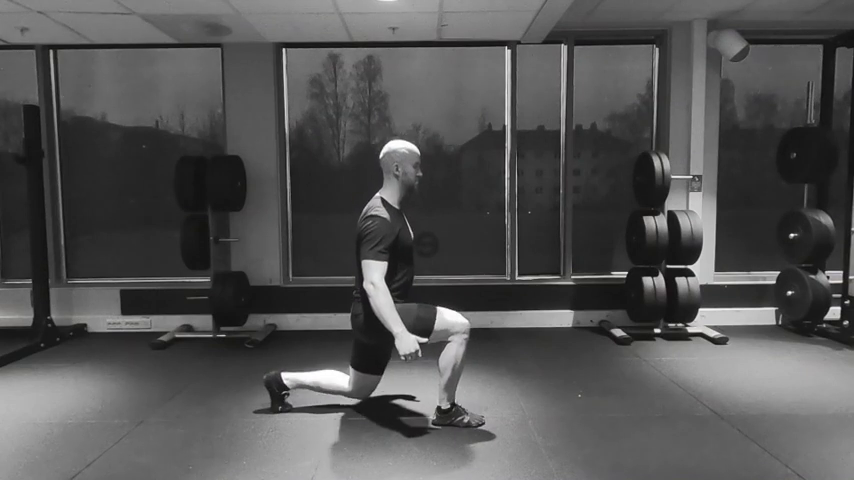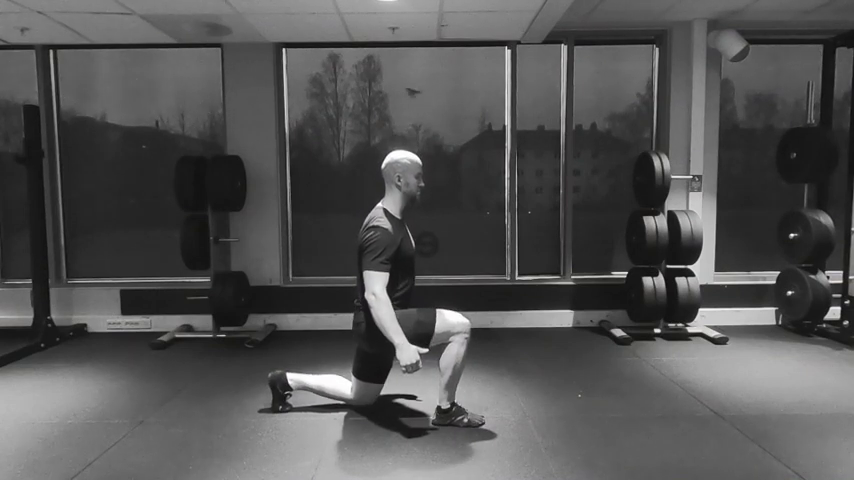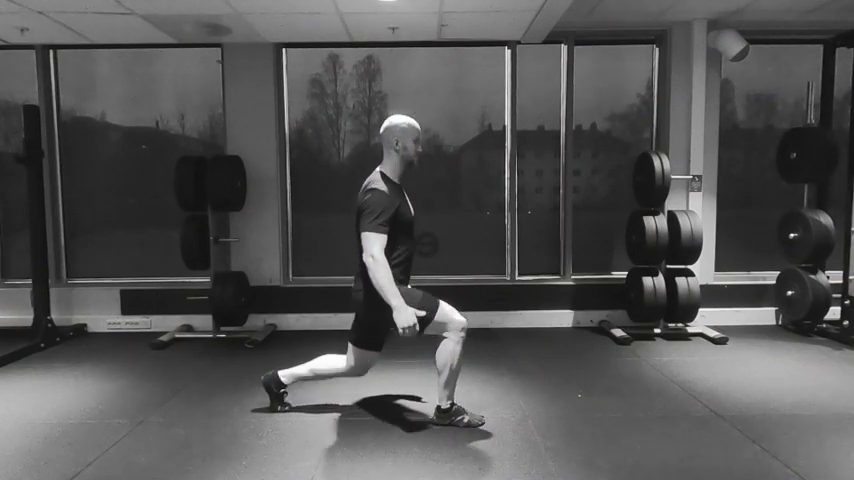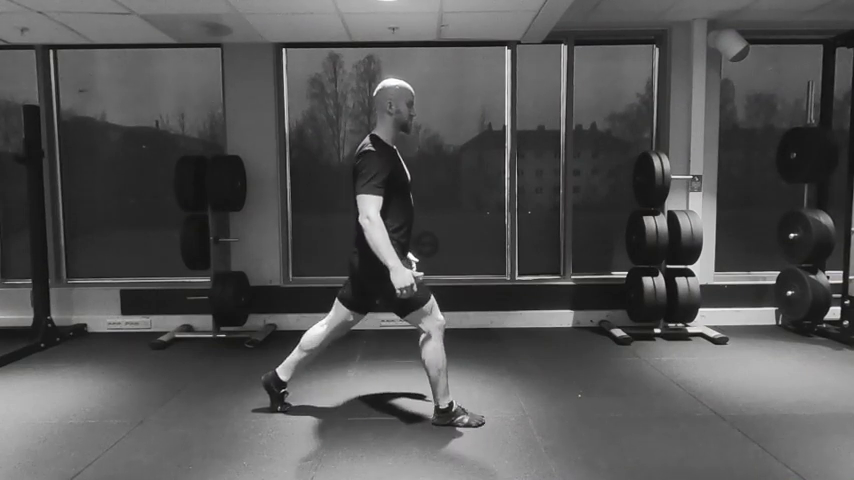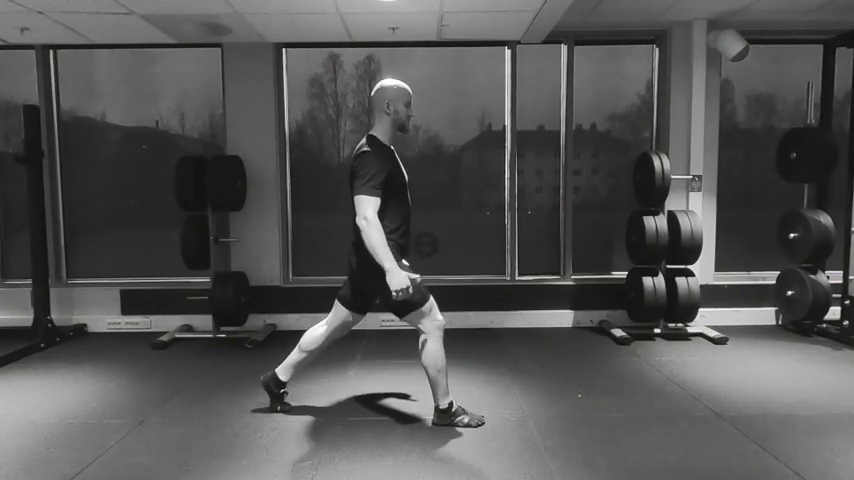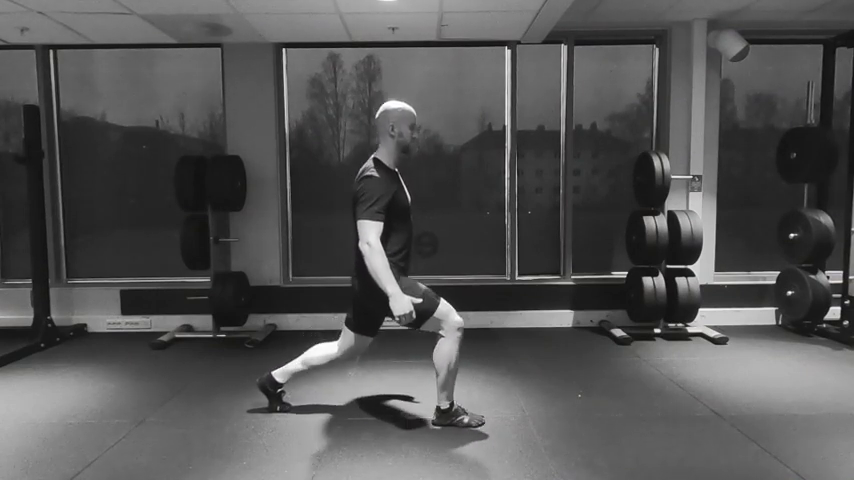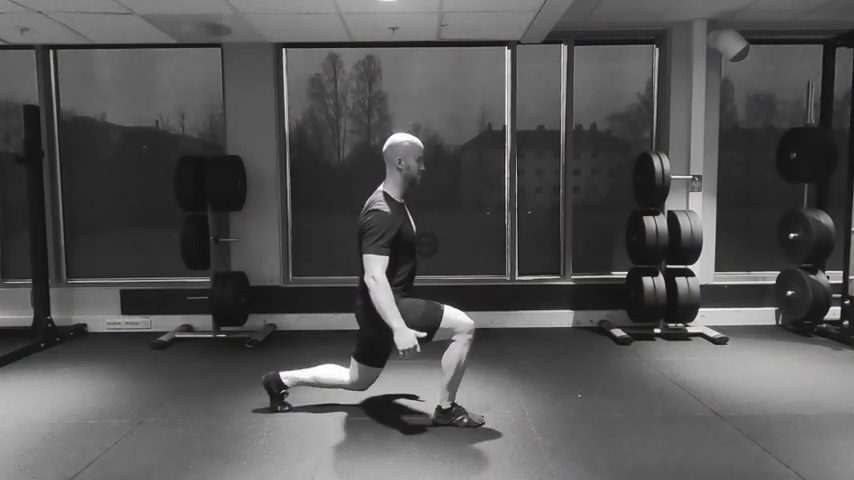
dt=0.5s
person 1, frame 1
left shoulder: (389, 210)
right shoulder: (380, 220)
right elbow: (373, 284)
left wrist: (397, 326)
right wrist: (401, 334)
left hip: (374, 316)
right hip: (380, 315)
left knee: (356, 388)
right knee: (459, 327)
left ankle: (282, 381)
right ankle: (446, 410)
person 1, frame 2
left shoulder: (390, 220)
right shoulder: (382, 231)
right elbow: (374, 294)
left wrist: (397, 337)
right wrist: (402, 344)
left hip: (377, 324)
right hip: (380, 323)
left knee: (359, 395)
right knee: (460, 327)
left ankle: (285, 380)
right ankle: (446, 409)
person 1, frame 3
left shoulder: (390, 186)
right shoulder: (380, 193)
right elbow: (372, 256)
left wrist: (400, 297)
right wrist: (399, 306)
left hip: (379, 294)
right hip: (381, 294)
left knee: (354, 365)
right knee: (455, 325)
left ankle: (280, 379)
right ankle: (446, 409)
person 1, frame 4
left shoulder: (384, 150)
right shoulder: (374, 155)
right elbow: (368, 217)
left wrist: (402, 254)
right wrist: (396, 267)
left hip: (373, 261)
right hip: (380, 262)
left knee: (335, 323)
right knee: (433, 325)
left ankle: (278, 378)
right ankle: (446, 409)
person 1, frame 5
left shoulder: (381, 151)
right shoulder: (372, 156)
right elbow: (365, 218)
left wrist: (394, 259)
right wrist: (392, 269)
left hip: (373, 261)
right hip: (379, 262)
left knee: (335, 325)
right knee: (433, 324)
left ankle: (277, 379)
right ankle: (445, 409)
person 1, frame 6
left shoulder: (386, 172)
right shoulder: (376, 180)
right elbow: (368, 243)
left wrist: (397, 285)
right wrist: (395, 294)
left hip: (378, 280)
right hip: (382, 281)
left knee: (346, 348)
right knee: (452, 325)
left ankle: (274, 379)
right ankle: (446, 410)
person 1, frame 7
left shoulder: (392, 202)
right shoulder: (382, 213)
right elbow: (374, 277)
left wrist: (396, 322)
right wrist: (399, 329)
left hip: (383, 308)
right hip: (385, 309)
left knee: (356, 380)
right knee: (464, 327)
left ankle: (280, 380)
right ankle: (446, 410)
